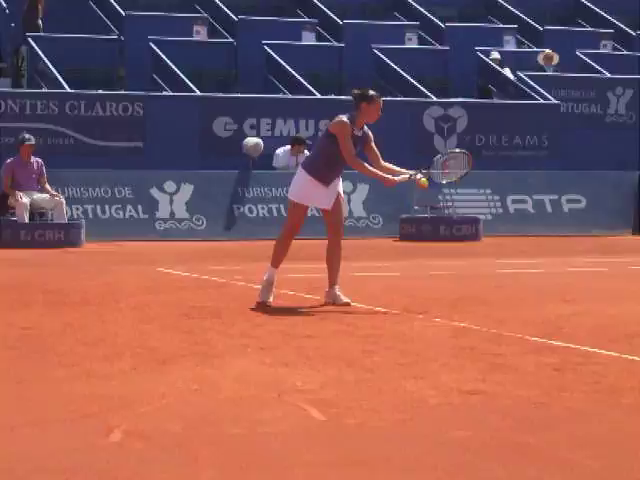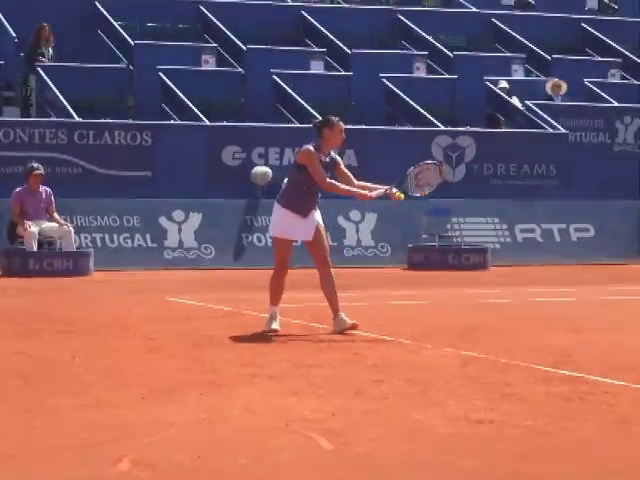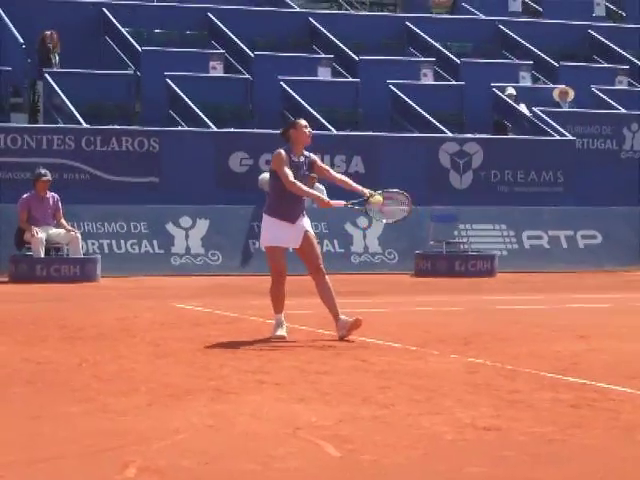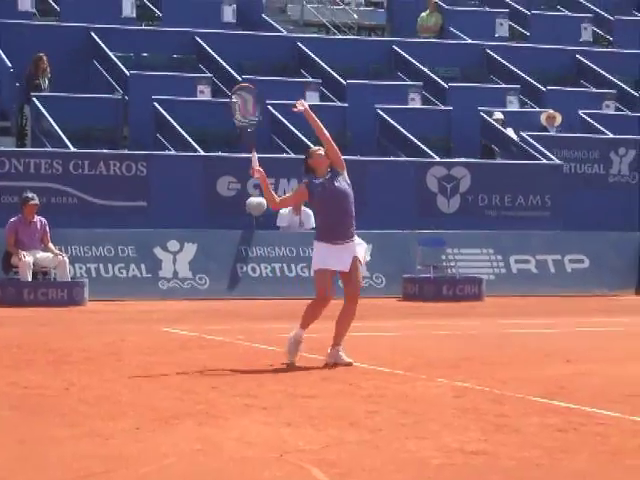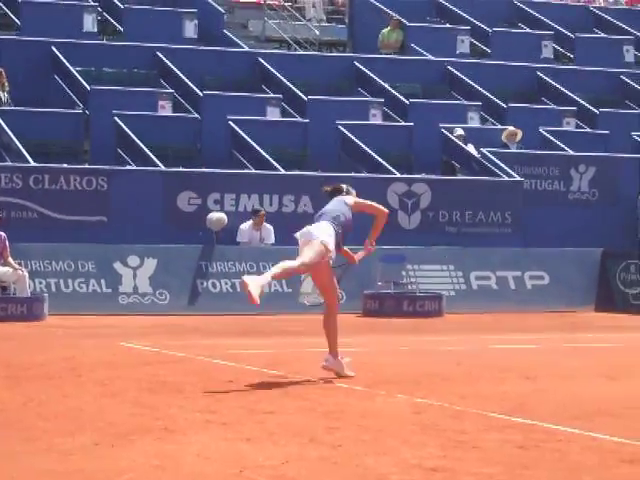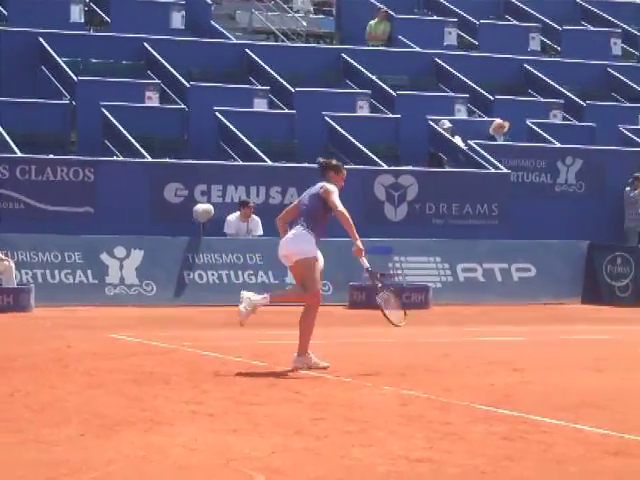
dt=0.7s
person 1, frame 1
left shoulder: (366, 135)
right shoulder: (342, 123)
left elbow: (379, 164)
right elbow: (352, 161)
left wrist: (409, 174)
right wrist: (384, 179)
left hip: (331, 183)
right hip: (308, 179)
left knee: (336, 235)
right knee: (290, 232)
left ankle: (332, 290)
right ankle: (269, 281)
person 1, frame 2
left shoulder: (333, 159)
right shoulder: (308, 152)
left elbow: (353, 183)
right elbow: (325, 183)
left wrist: (384, 189)
right wrist: (358, 194)
left hip: (310, 213)
right hip: (287, 212)
left knee: (325, 264)
right knee: (281, 267)
left ankle: (338, 317)
right ankle: (273, 315)
person 1, frame 3
left shoulder: (309, 159)
right shoulder: (281, 155)
left elbow: (335, 176)
right elbow: (290, 182)
left wrist: (362, 191)
right wrist: (316, 197)
left hip: (299, 220)
right hip: (275, 222)
left knee: (319, 270)
right knee: (279, 275)
left ankle: (339, 320)
right ankle: (279, 322)
person 1, frame 4
left shoulder: (340, 171)
right shoulder: (308, 187)
left elbow: (326, 138)
right elbow: (276, 204)
left wrist: (308, 114)
right wrist: (263, 180)
left hip: (350, 245)
right hip: (326, 247)
left knee: (353, 297)
right knee: (323, 297)
left ankle: (335, 350)
right ankle: (298, 335)
person 1, frame 5
left shoulder: (329, 212)
right shoulder: (348, 201)
right elbow: (383, 212)
left wrist: (345, 253)
right wrist: (370, 242)
left hip: (311, 237)
right hip: (319, 235)
left knee: (333, 300)
right knee: (298, 266)
left ankle: (333, 357)
right ankle: (258, 282)
person 1, frame 6
left shoulder: (308, 194)
right shoulder: (328, 188)
left elbow: (281, 219)
right elbow: (340, 211)
right wrist: (356, 240)
left hip: (290, 244)
right hip: (303, 240)
left knee: (313, 301)
right knee: (311, 296)
left ankle: (302, 356)
right ankle: (256, 300)
